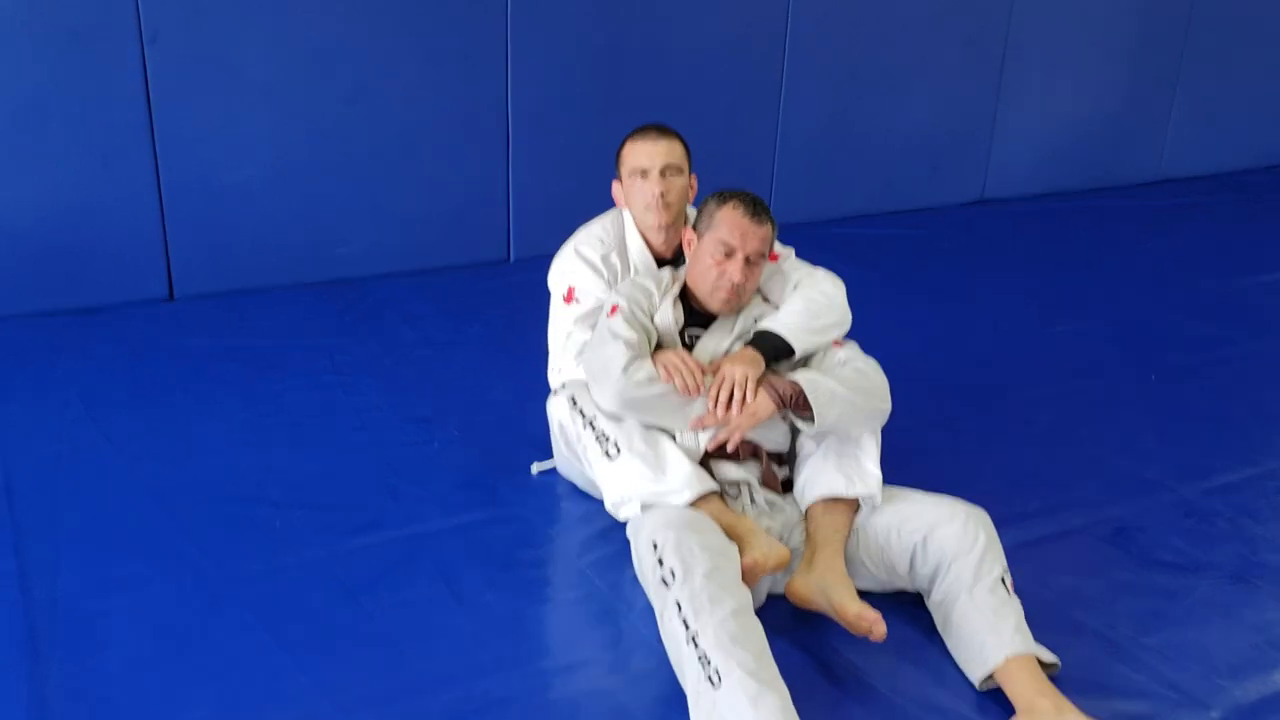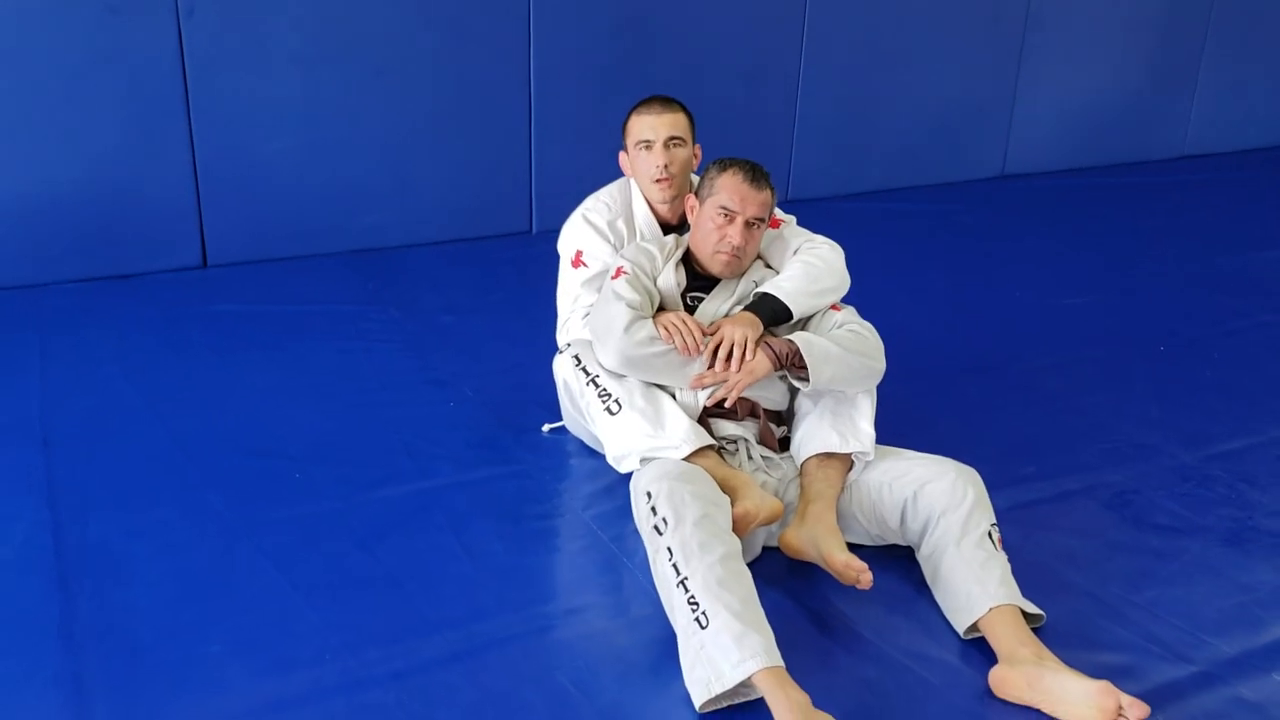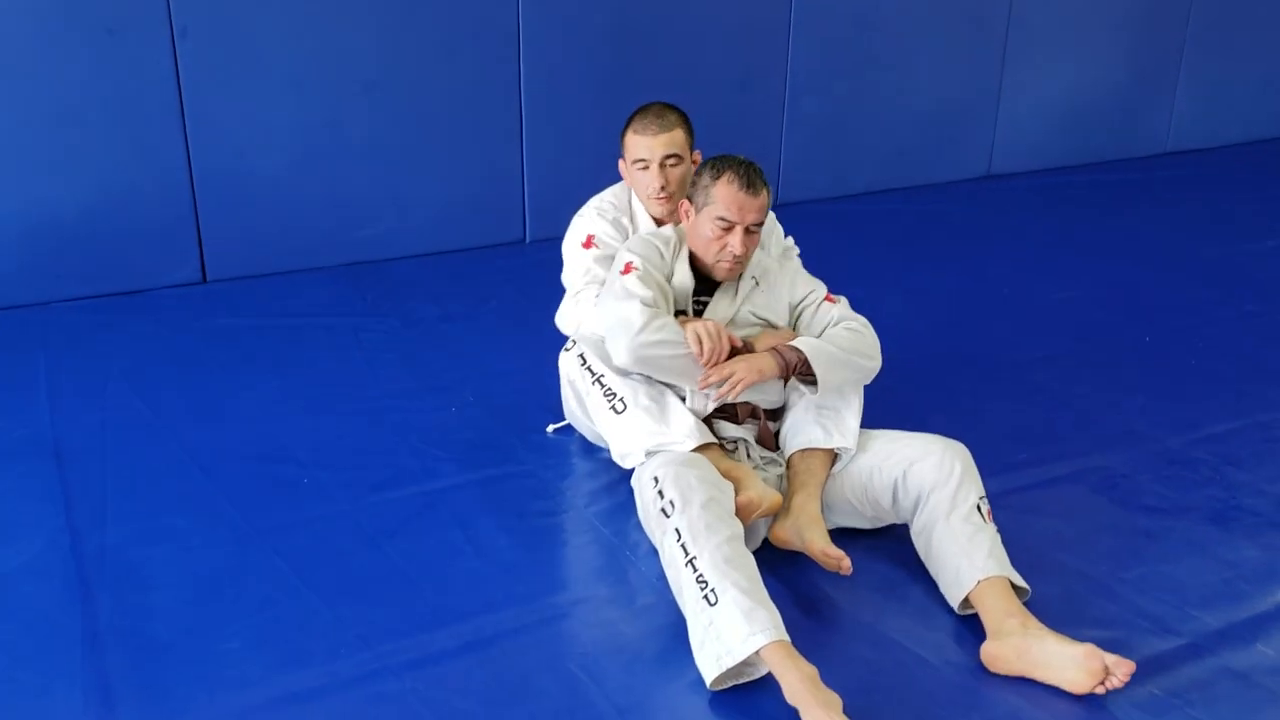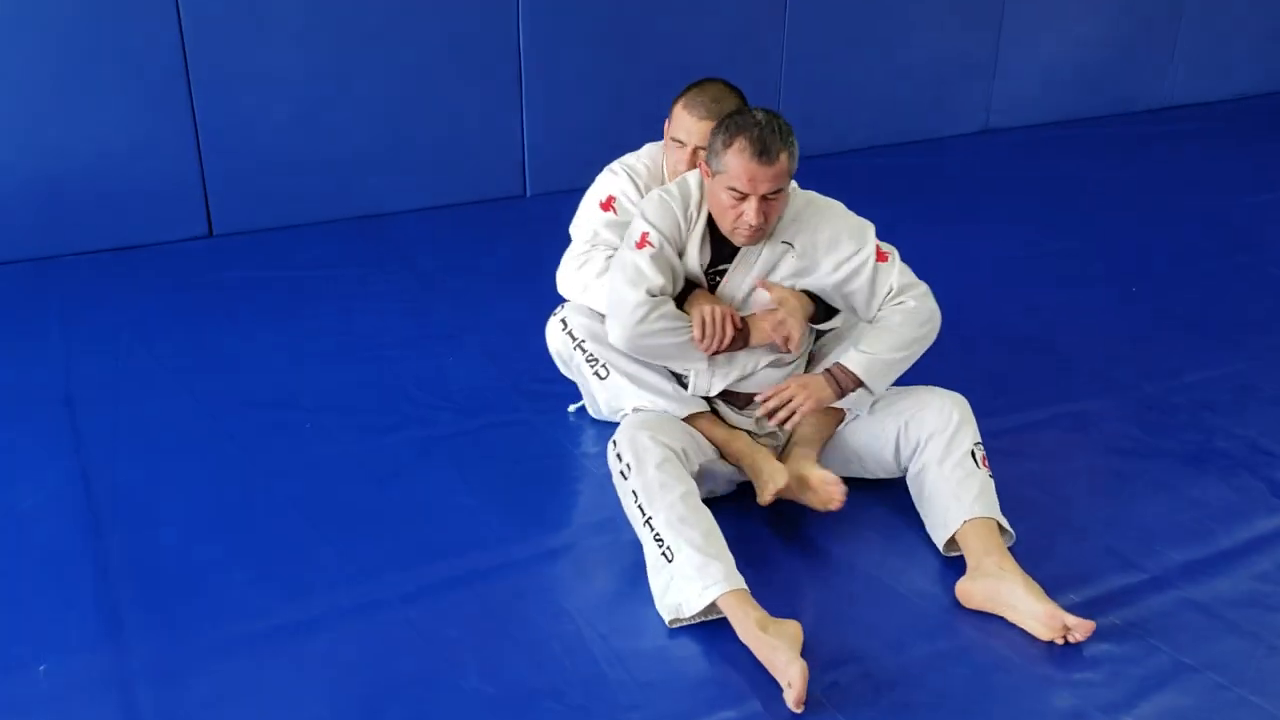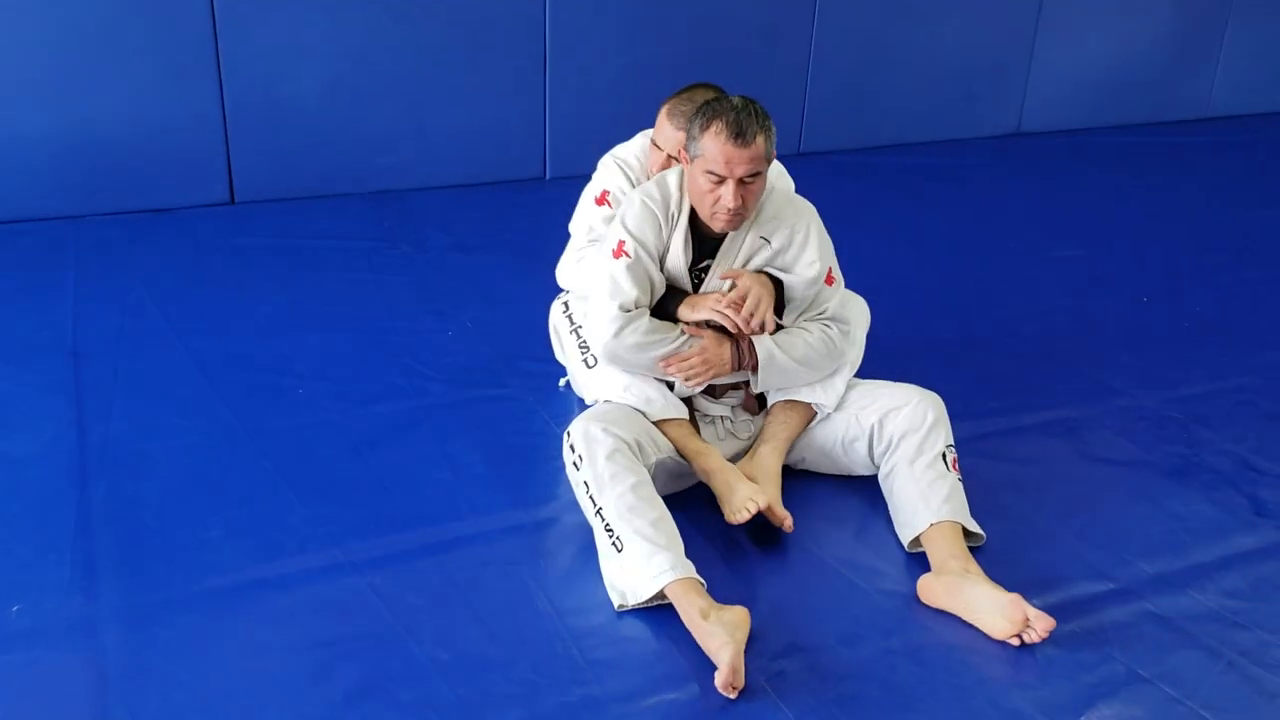
dt=0.7s
person 1, frame 1
left shoulder: (776, 322)
right shoulder: (641, 300)
left elbow: (870, 391)
right elbow: (614, 383)
left wrist: (780, 393)
right wrist: (731, 409)
left hip: (789, 507)
right hip: (690, 511)
left knee: (955, 526)
right knee: (676, 544)
person 1, frame 2
left shoulder: (779, 286)
right shoulder: (645, 264)
left elbow: (866, 353)
right elbow: (617, 342)
left wrist: (777, 353)
right wrist: (726, 363)
left hip: (791, 463)
right hip: (694, 468)
left knee: (947, 484)
right knee: (667, 493)
left ankle: (1025, 660)
person 1, frame 3
left shoulder: (779, 278)
right shoulder: (647, 257)
left elbow: (861, 348)
right elbow: (630, 341)
left wrist: (778, 359)
right wrist: (731, 356)
left hip: (791, 454)
right hip: (697, 463)
left knee: (938, 460)
right knee: (672, 482)
left ankle: (1012, 630)
person 1, frame 4
left shoulder: (821, 222)
right shoulder: (666, 212)
left elbow: (914, 311)
right elbow: (631, 324)
left wrist: (836, 377)
right wrist: (737, 334)
left hip: (803, 411)
left knee: (940, 411)
right knee: (638, 446)
left ankle: (993, 570)
right ankle: (752, 624)
person 1, frame 5
left shoulder: (795, 220)
right shoulder: (646, 212)
left elbow: (827, 336)
right elbow: (613, 335)
right wrist: (703, 342)
left knee: (915, 410)
right knee: (592, 440)
left ankle: (953, 571)
right ankle: (699, 611)
person 2, frame 1
right shoulder: (589, 254)
left elbow: (825, 296)
right elbow: (568, 365)
left wrist: (758, 351)
right wrist: (644, 360)
left hip: (718, 420)
right hip: (630, 429)
right knee: (574, 404)
right ankle: (741, 532)
person 2, frame 2
right shoulder: (598, 220)
left elbow: (826, 261)
right elbow: (577, 326)
left wrist: (757, 314)
right wrist: (647, 321)
right hip: (636, 395)
right knee: (577, 362)
left ankle: (817, 517)
right ankle: (738, 486)
person 2, frame 3
right shoulder: (601, 220)
right elbow: (583, 309)
right wrist: (675, 325)
right hip: (640, 389)
right knee: (584, 357)
left ankle: (802, 508)
right ankle: (738, 480)
person 2, frame 4
right shoulder: (631, 179)
right elbow: (580, 268)
left wrist: (805, 300)
right wrist: (684, 297)
right knee: (571, 323)
left ankle: (802, 457)
right ankle: (740, 448)
person 2, frame 5
left shoulder: (768, 177)
right shoulder: (625, 167)
right elbow: (582, 264)
left wrist: (770, 283)
right wrist: (679, 305)
left hip: (745, 349)
left knee: (851, 308)
right knee: (574, 311)
right ankle: (708, 462)
